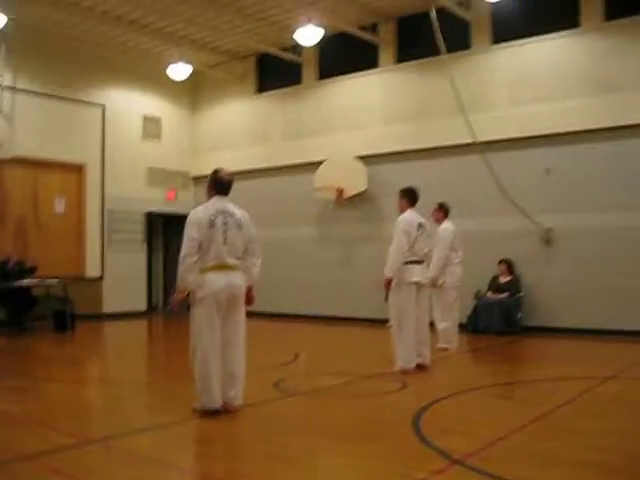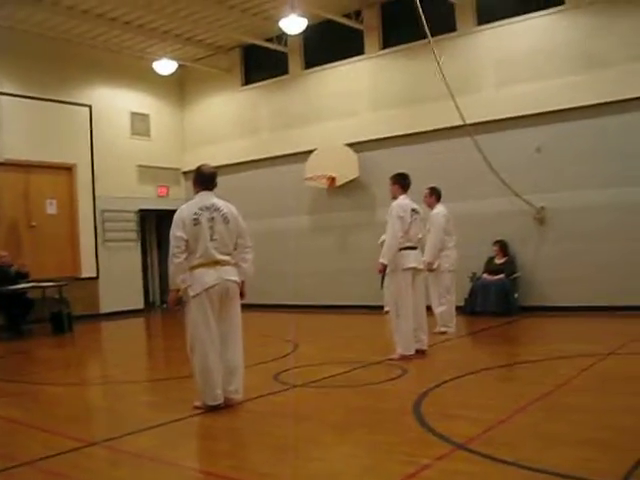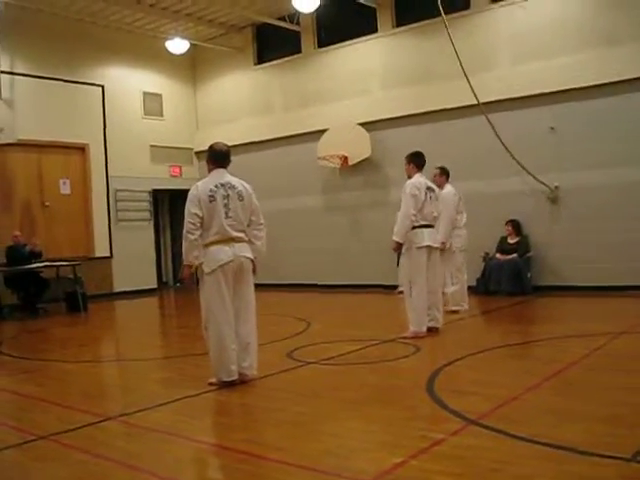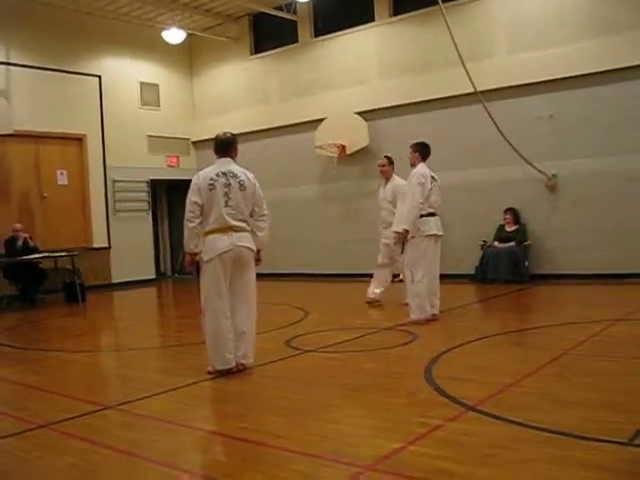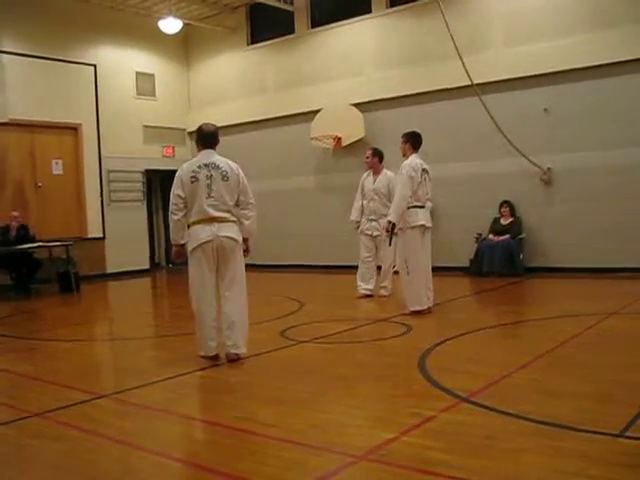
dt=1s
person 1, frame 1
left shoulder: (199, 214)
right shoulder: (242, 216)
left elbow: (189, 254)
right elbow: (252, 254)
left wrist: (182, 288)
right wrist: (249, 285)
left hip: (208, 282)
right hip: (235, 281)
left knee: (206, 344)
right knee: (233, 343)
left ankle: (210, 401)
right ankle: (232, 398)
person 1, frame 2
left shoulder: (184, 212)
right shoulder: (230, 210)
left elbow: (177, 253)
right elbow: (244, 248)
left wrist: (175, 287)
right wrist: (241, 280)
left hip: (200, 280)
right hip: (228, 278)
left knee: (204, 341)
right knee: (230, 337)
left ankle: (212, 397)
right ankle: (231, 393)
person 1, frame 3
left shoulder: (199, 189)
right shoulder: (244, 188)
left elbow: (192, 230)
right elbow: (257, 226)
left wrist: (189, 262)
right wrist: (253, 256)
left hip: (215, 257)
right hip: (242, 254)
left knee: (219, 317)
right knee: (244, 314)
left ankle: (226, 373)
right ankle: (245, 369)
person 1, frame 4
left shoulder: (202, 178)
right shoulder: (248, 177)
left elbow: (192, 218)
right elbow: (260, 216)
left wrist: (191, 250)
right wrist: (258, 247)
left hip: (215, 245)
right hip: (243, 243)
left knee: (216, 305)
right knee: (243, 303)
left ankle: (223, 361)
right ankle: (242, 358)
person 1, frame 5
left shoulder: (185, 171)
right shoulder: (232, 168)
left elbow: (177, 210)
right elbow: (247, 205)
left wrist: (177, 242)
right wrist: (246, 237)
left hip: (200, 236)
right hip: (229, 233)
left knee: (204, 295)
right knee: (233, 292)
left ankle: (210, 349)
right ankle: (235, 348)
person 2, frame 1
left shoulder: (404, 220)
right shoulder: (422, 222)
left elbow: (398, 250)
right elbow: (425, 250)
left wrist: (388, 274)
right wrist: (420, 268)
left hip: (405, 273)
right hip: (420, 272)
left knee: (403, 320)
right knee: (420, 318)
left ankle: (406, 362)
right ankle: (421, 358)
person 2, frame 2
left shoulder: (397, 206)
right shoulder: (415, 208)
left elbow: (394, 237)
right elbow: (417, 234)
left wrist: (384, 260)
left hip: (400, 259)
right hip: (415, 257)
left knee: (401, 306)
right knee: (416, 303)
left ankle: (406, 349)
right ankle: (419, 344)
person 2, frame 3
left shoulder: (411, 185)
right shoulder: (431, 187)
left elbow: (407, 215)
right elbow: (434, 213)
left wrist: (398, 238)
left hip: (416, 237)
right hip: (430, 235)
left knee: (415, 285)
right knee: (432, 282)
left ankle: (418, 327)
right ankle: (433, 322)
person 2, frame 4
left shoulder: (417, 174)
right shoulder: (432, 176)
left elbow: (413, 204)
left wrist: (404, 228)
left hip: (421, 226)
right hip: (433, 224)
left knee: (416, 270)
right knee: (430, 269)
left ankle: (420, 313)
right ankle: (432, 310)
person 2, frame 5
left shoulder: (408, 166)
right shoulder: (424, 167)
left elbow: (402, 196)
left wrist: (391, 219)
left hip: (410, 218)
right hip: (423, 216)
left knee: (410, 263)
right knee: (423, 262)
left ankle: (417, 304)
right ankle: (426, 302)
person 3, frame 1
left shoulder: (444, 229)
right shoulder: (448, 228)
left elbow: (441, 255)
left wrist: (434, 276)
right wrist: (435, 275)
left hip: (446, 275)
right hip: (449, 274)
left knee: (445, 310)
right knee: (448, 310)
left ankle: (447, 342)
right ankle: (448, 340)
person 3, frame 2
left shoulder: (437, 214)
right shoulder: (440, 212)
left elbow: (435, 240)
left wrist: (429, 260)
right wrist: (431, 259)
left hip: (441, 259)
right hip: (444, 258)
left knee: (442, 294)
right knee: (444, 294)
left ankle: (446, 325)
right ankle: (446, 324)
person 3, frame 3
left shoulder: (447, 193)
right shoulder: (449, 192)
left elbow: (448, 219)
left wrist: (442, 240)
right wrist: (443, 238)
left hip: (453, 238)
right hip: (455, 237)
left knee: (453, 273)
right knee: (457, 273)
left ankle: (456, 304)
right ankle: (459, 303)
person 3, frame 4
left shoulder: (399, 184)
right shoulder: (383, 185)
right wrist: (382, 230)
right hip: (386, 231)
right knee: (382, 264)
right ankle: (375, 294)
person 3, frame 5
left shoulder: (390, 177)
right shoulder: (365, 177)
right elbow: (359, 199)
right wrist: (357, 220)
left hip: (383, 223)
right hip: (367, 223)
left knee: (386, 259)
right knee: (366, 257)
left ankle: (384, 288)
right ankle: (365, 288)
